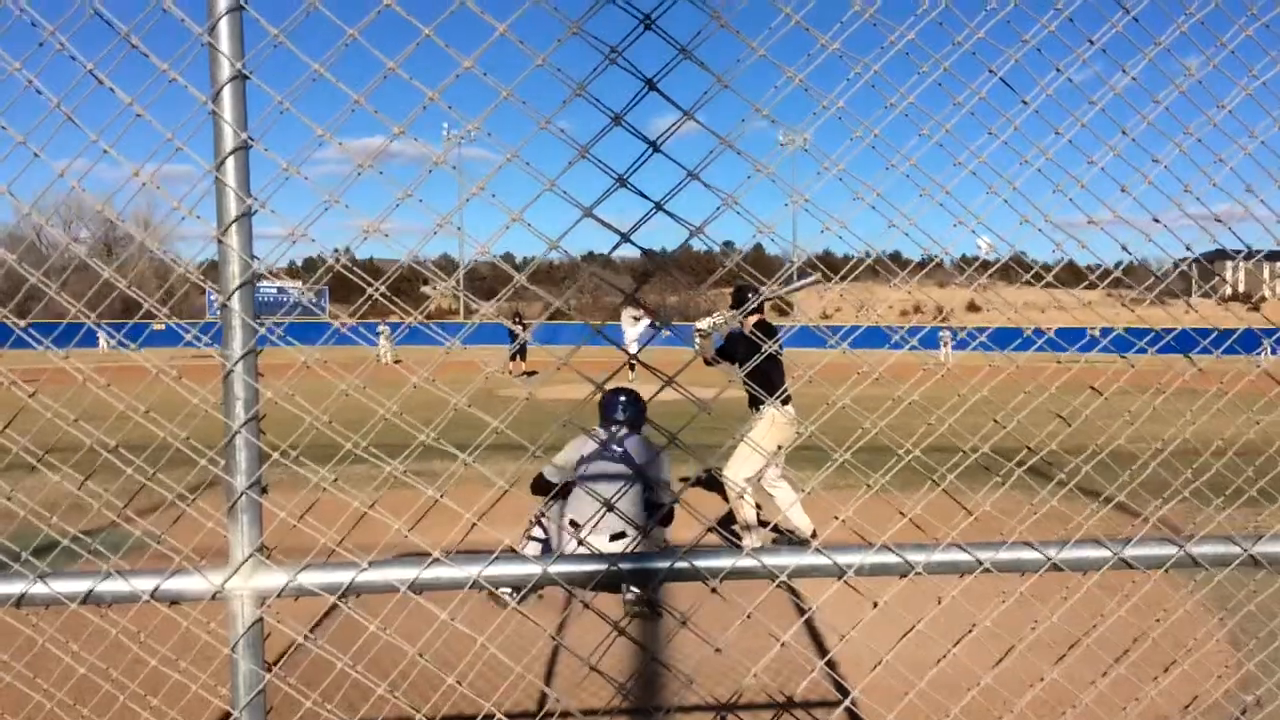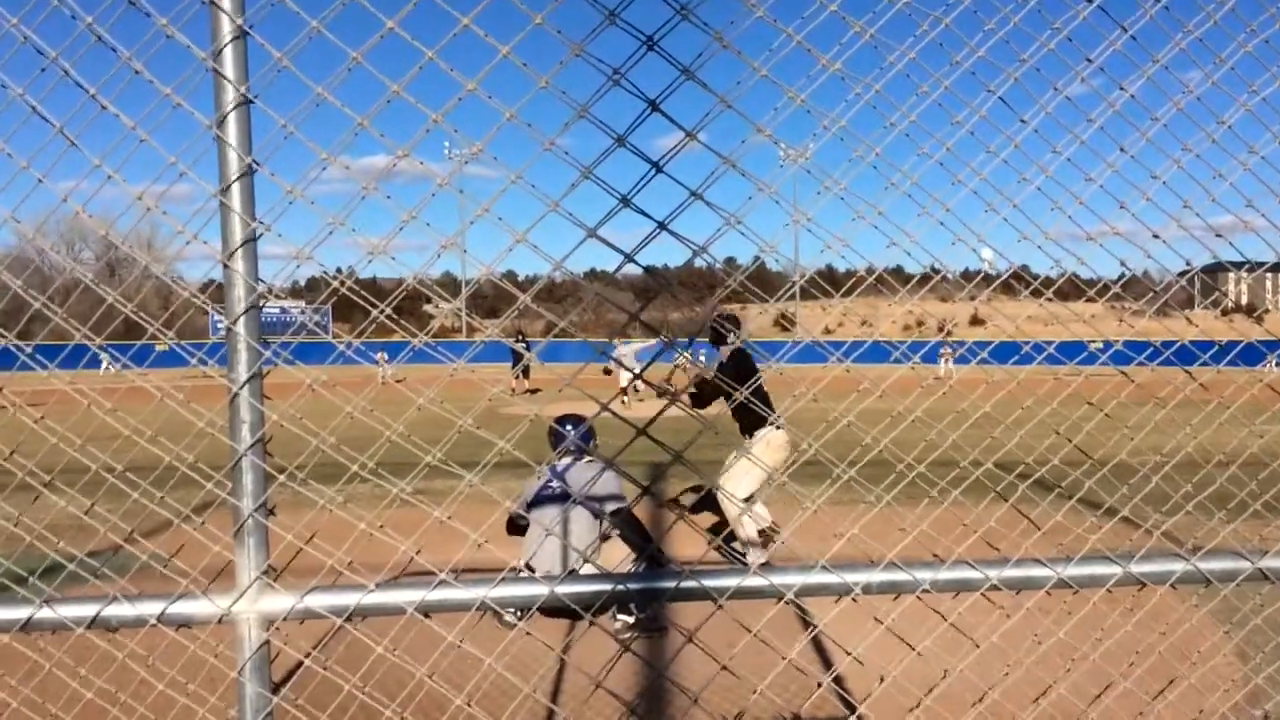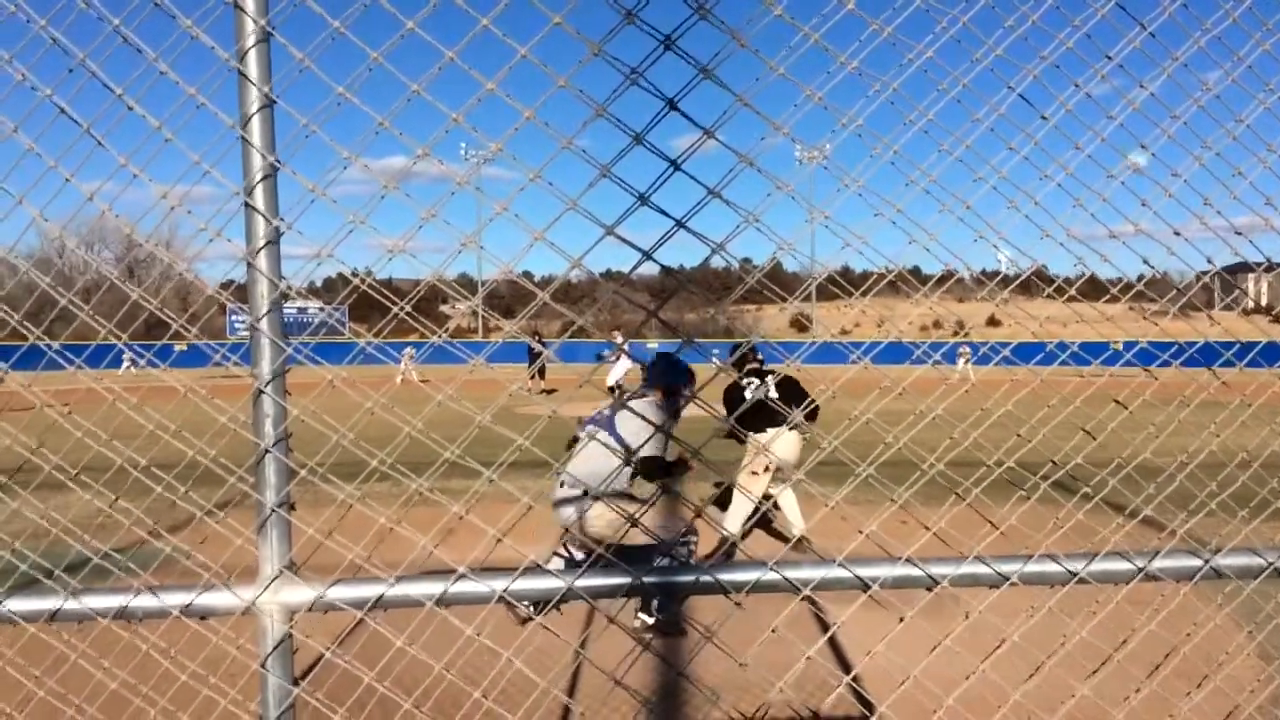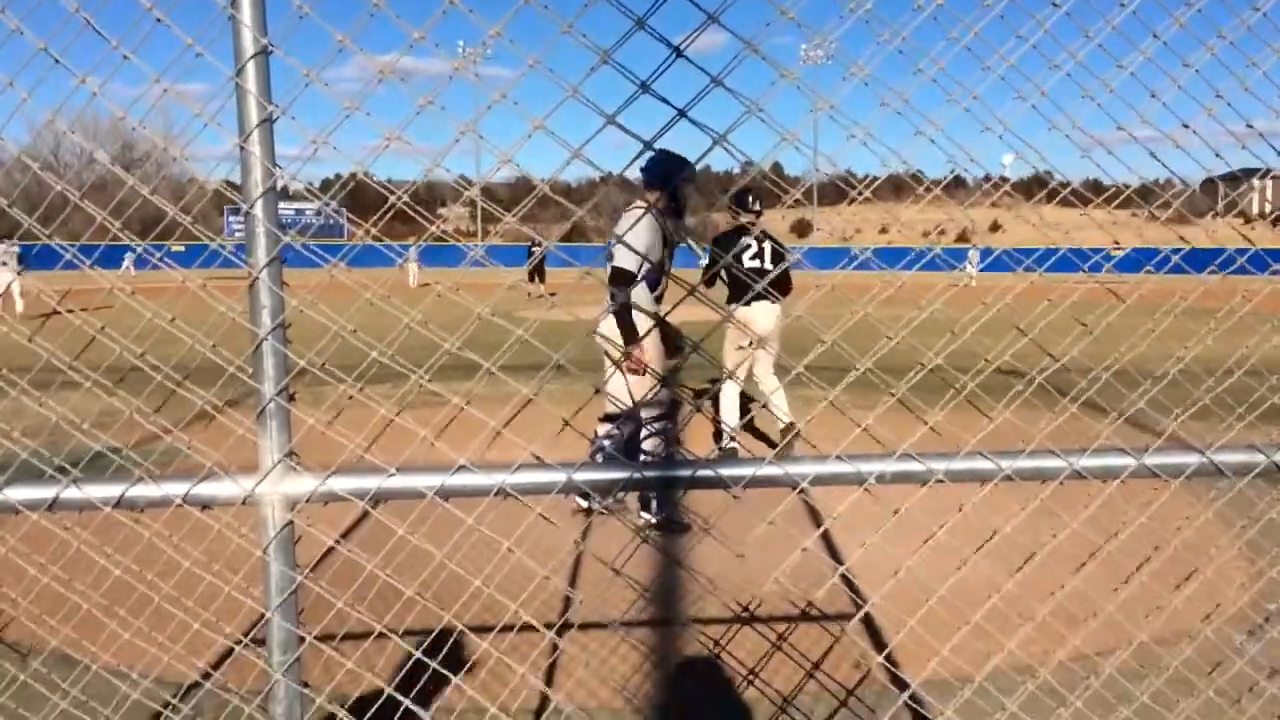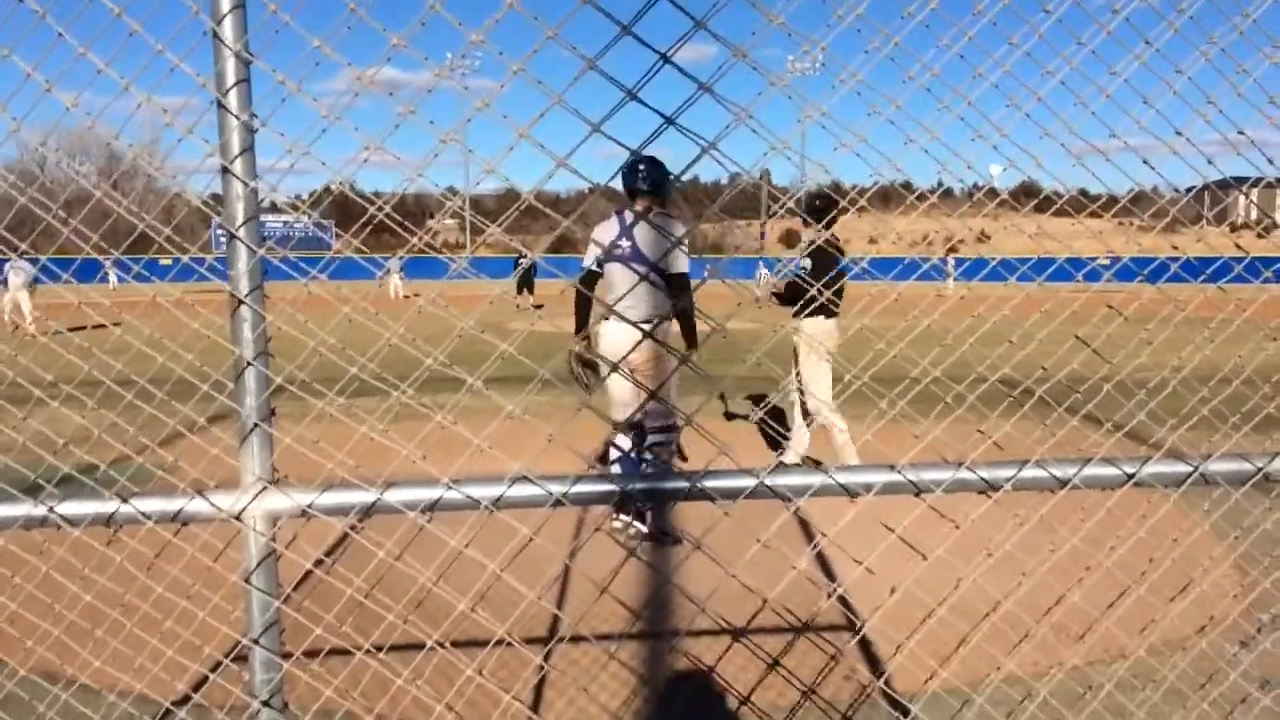
dt=1s
person 1, frame 1
left shoulder: (583, 443)
right shoulder: (651, 452)
left elbow: (538, 487)
right elbow: (664, 516)
left hip: (571, 546)
right hip: (620, 549)
left knee: (549, 513)
right knee: (655, 530)
left ankle: (513, 588)
right ankle: (636, 592)
person 1, frame 2
left shoulder: (540, 478)
right shoulder: (601, 472)
left elbow: (513, 526)
right elbow: (625, 523)
right wrist: (662, 562)
right knee: (639, 542)
left ankle: (515, 606)
right ankle: (630, 616)
person 1, frame 3
left shoulder: (620, 404)
right shoulder: (655, 411)
left elbow: (577, 443)
right elbow: (646, 468)
right wrist: (680, 464)
left hip: (566, 500)
right hip: (597, 503)
left knee: (581, 544)
right knee: (679, 534)
left ankle: (531, 600)
right ankle: (655, 616)
person 1, frame 4
left shoulder: (639, 217)
right shoulder: (648, 222)
right elbow: (620, 285)
left wrist: (657, 320)
right wrist: (633, 344)
left hip: (619, 326)
right hip: (633, 329)
left knee: (620, 412)
right knee: (660, 414)
left ankle: (593, 493)
right ankle: (655, 507)
person 1, frame 5
left shoulder: (606, 228)
right shoulder: (670, 227)
left elbow: (583, 286)
right elbow: (679, 292)
left wrist: (581, 334)
right wrist: (691, 342)
left hip: (611, 334)
right hip: (650, 337)
left knee: (624, 424)
right knee: (662, 426)
left ankle: (624, 510)
right ankle: (645, 517)
person 2, frame 1
left shoulder: (766, 332)
right shoulder: (745, 338)
left elbow: (737, 349)
right elbow: (712, 358)
left wrist: (724, 330)
right wrist: (704, 336)
left hip: (774, 417)
right hip: (768, 416)
left knee: (734, 474)
right knee: (770, 477)
left ankle: (753, 542)
right ankle: (805, 532)
person 2, frame 2
left shoulder: (735, 362)
right shoulder: (739, 360)
left elbow: (701, 398)
right elbow: (712, 393)
left hip: (768, 441)
right hip: (759, 439)
left knee: (729, 493)
right knee: (730, 484)
left ankle: (757, 558)
right ankle: (766, 526)
person 2, frame 3
left shoulder: (733, 389)
right shoulder: (781, 377)
left elbow: (738, 430)
right elbow: (811, 409)
left wrist: (736, 434)
left hip: (761, 443)
right hip: (791, 442)
left knee: (741, 500)
right knee: (780, 485)
left ankle: (728, 540)
right ankle: (799, 536)
person 2, frame 4
left shoulder: (726, 239)
right shoulder: (774, 242)
left elbow: (708, 280)
right elbow: (786, 287)
left wrist: (708, 268)
left hip: (744, 313)
right hip: (772, 313)
left knee: (732, 381)
right knee: (765, 375)
left ankle: (729, 444)
right ankle: (786, 423)
person 2, frame 5
left shoulder: (829, 249)
right shoulder: (812, 247)
left elbow: (819, 290)
left wrist: (781, 287)
right wrist: (778, 293)
left hip: (818, 328)
right hip: (807, 328)
left knee: (818, 402)
right knee: (801, 397)
left ankle: (852, 463)
right ankle: (793, 458)
